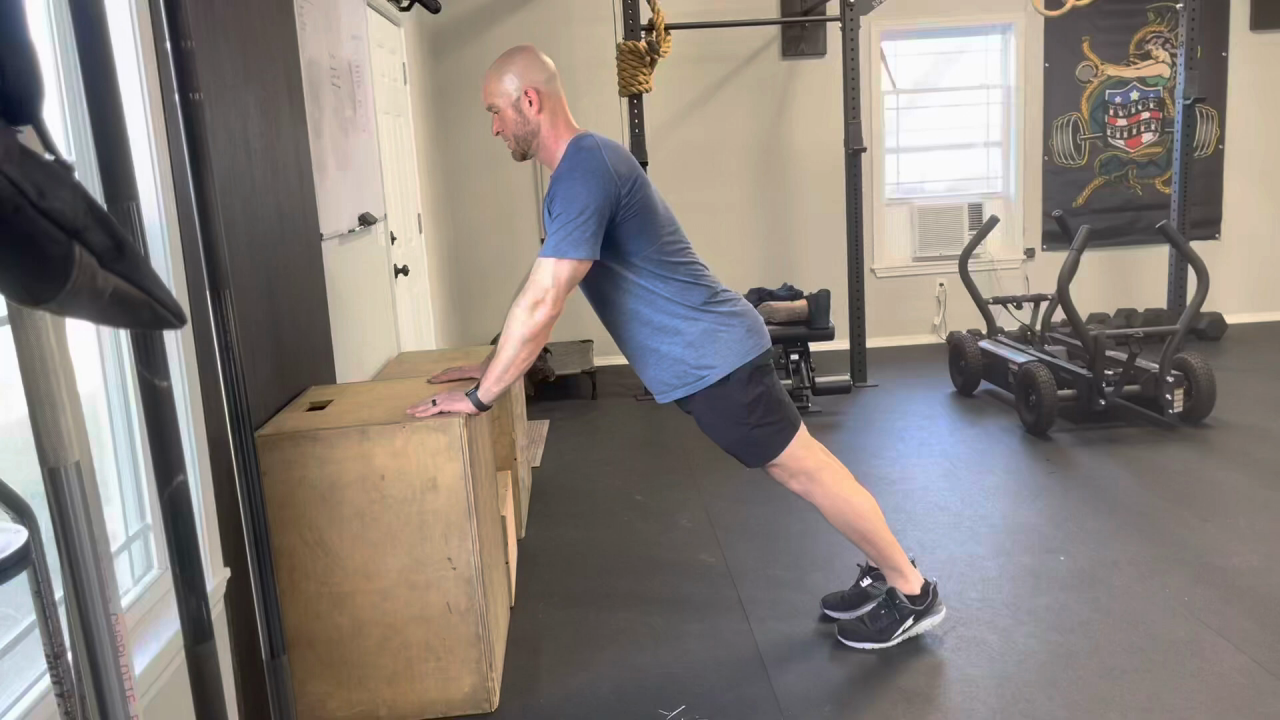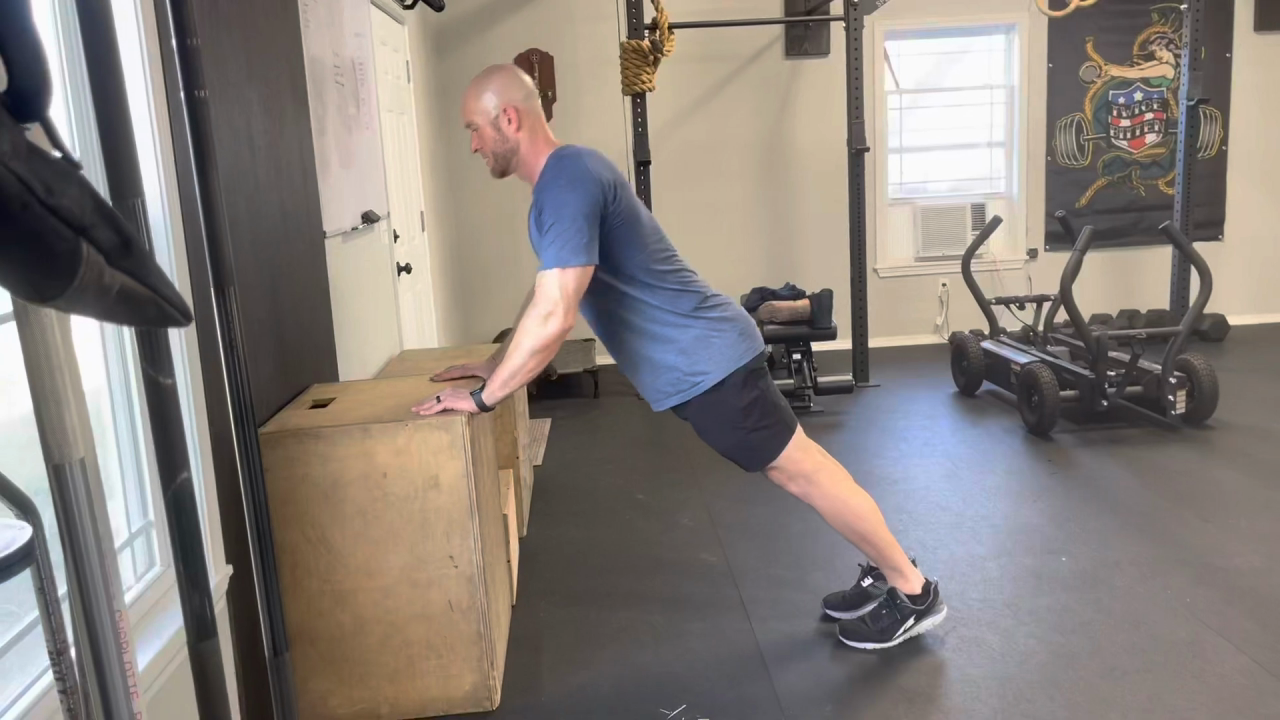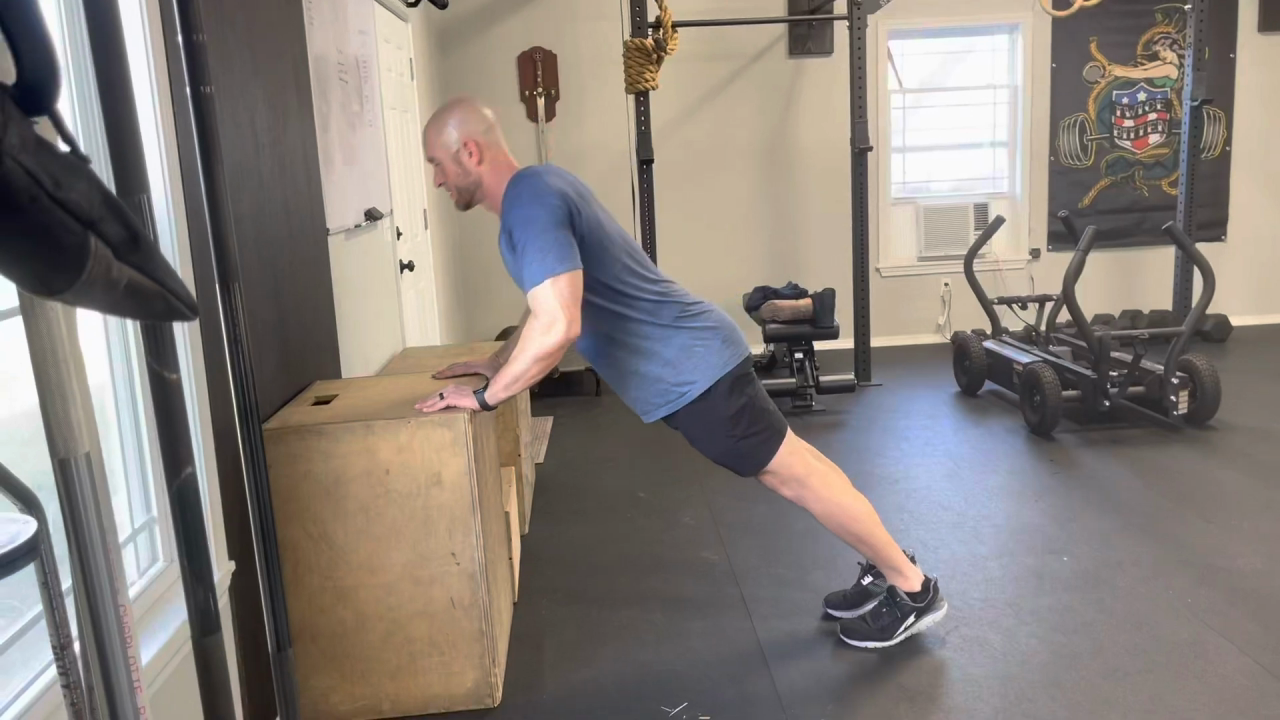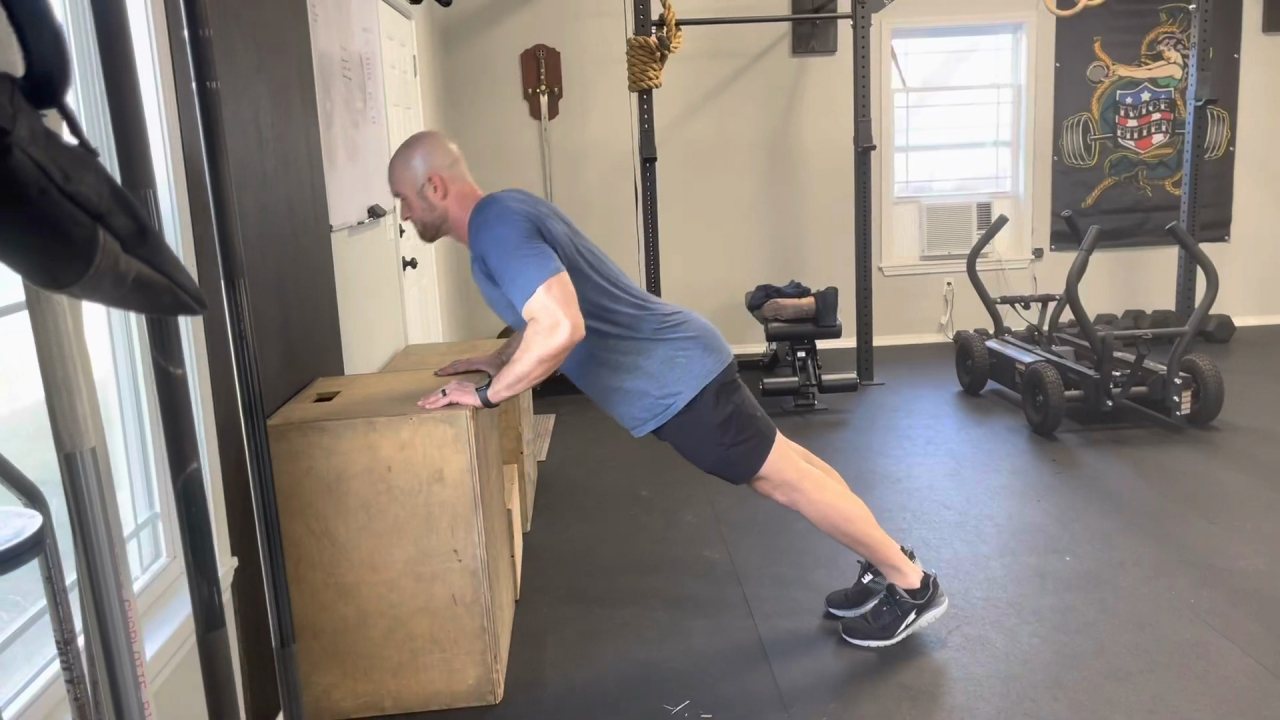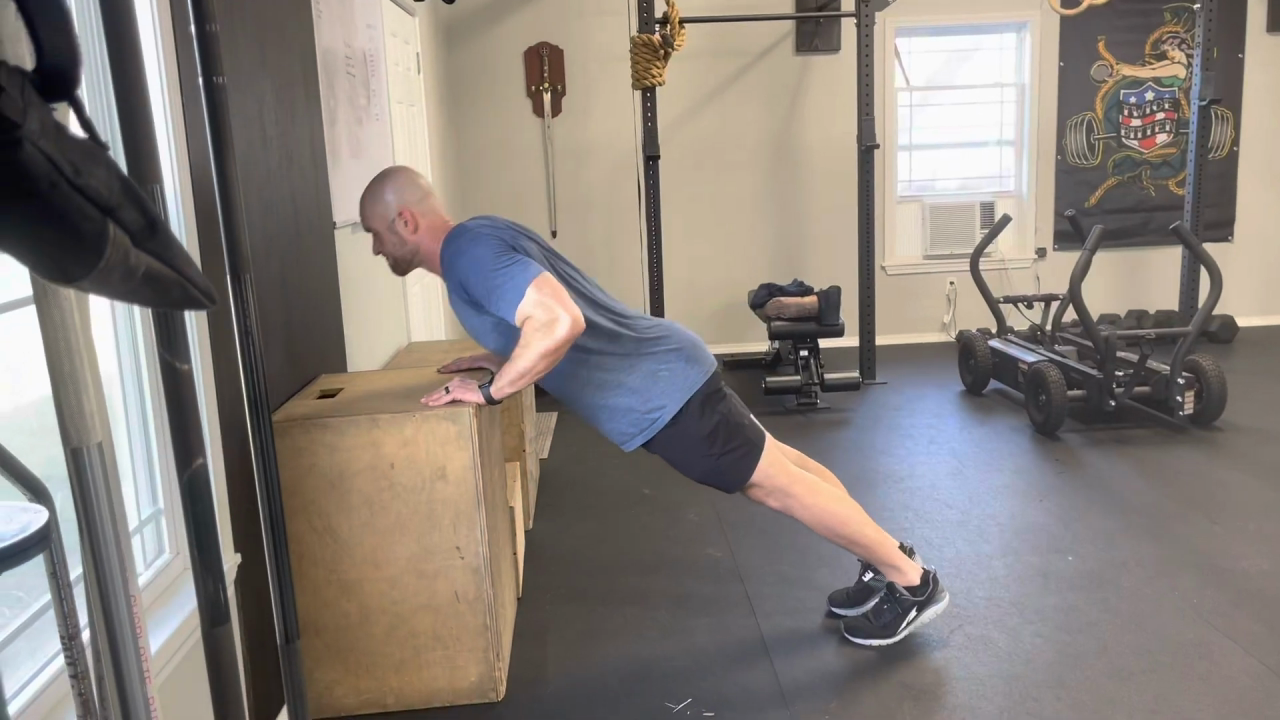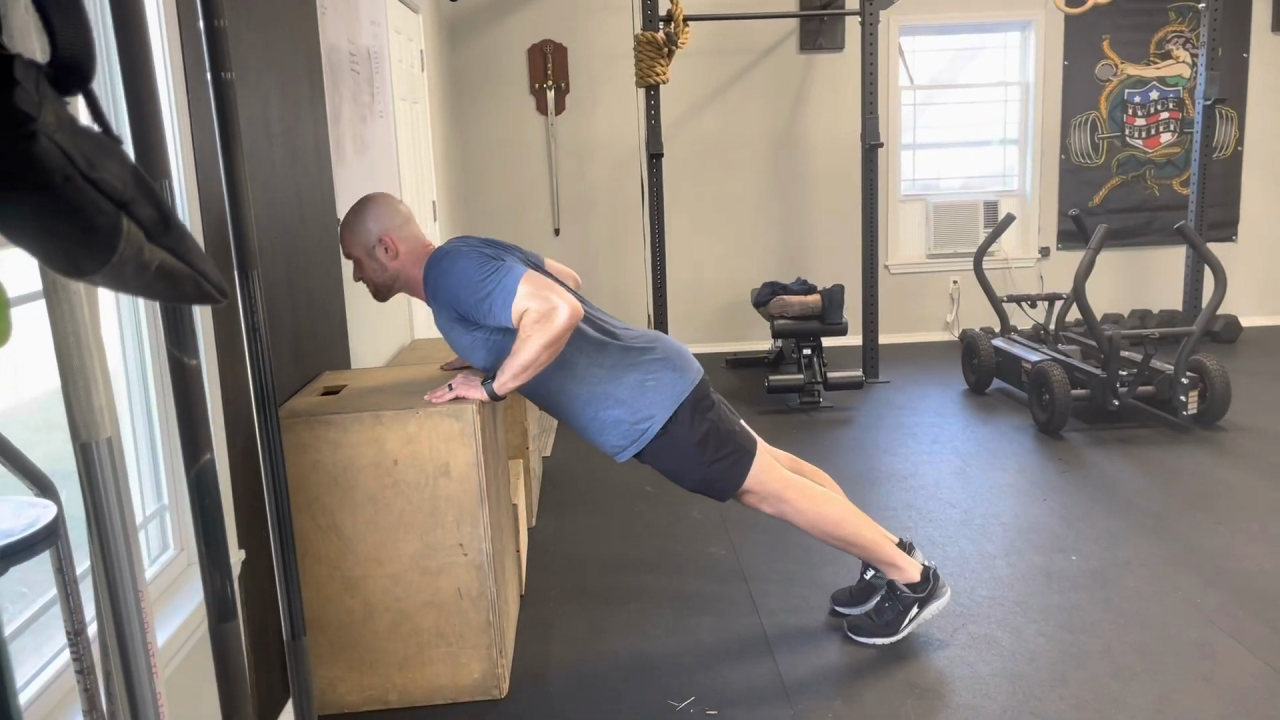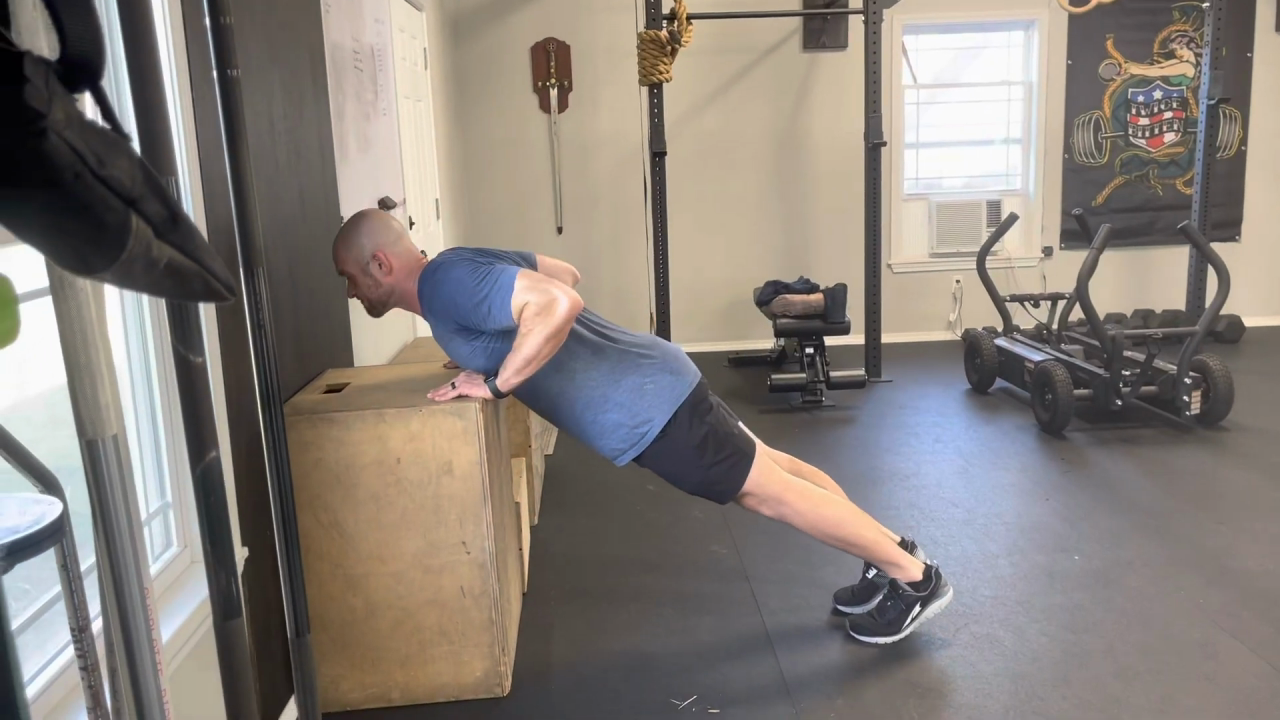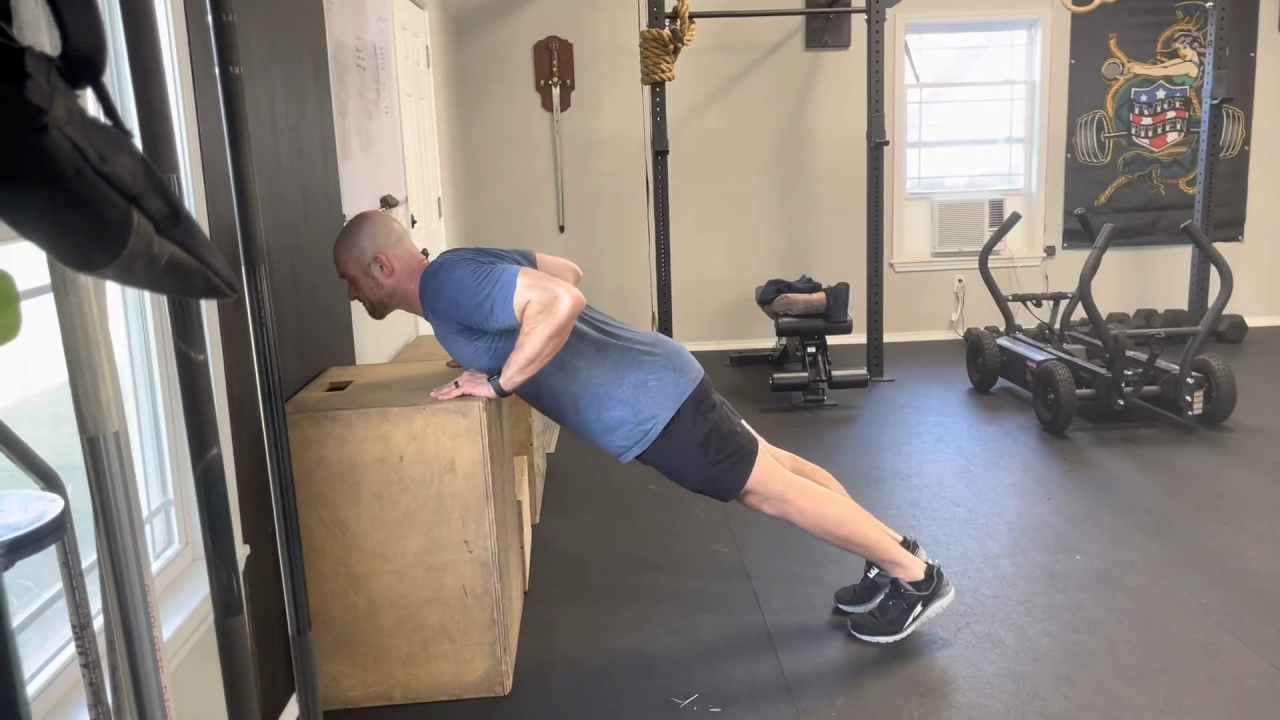
dt=0.2s
person 1, frame 1
left shoulder: (584, 170)
right shoulder: (587, 160)
left elbow: (541, 307)
right elbow: (547, 288)
left wrist: (479, 398)
right wrist: (494, 364)
left hip: (708, 357)
right hip: (709, 346)
left knee: (803, 469)
right knee: (799, 463)
left ankle: (913, 593)
right ankle: (885, 573)
person 1, frame 2
left shoulder: (567, 182)
right shoulder: (568, 170)
left elbow: (553, 320)
right elbow: (556, 292)
left wrist: (482, 398)
right wrist: (495, 362)
left hip: (702, 362)
right hip: (704, 349)
left knee: (800, 471)
right knee: (797, 465)
left ankle: (914, 591)
right ankle: (886, 571)
person 1, frame 3
left shoulder: (531, 203)
right shoulder: (536, 187)
left elbow: (557, 329)
right elbow: (556, 300)
left wrist: (485, 397)
right wrist: (496, 361)
left hip: (689, 370)
right hip: (694, 353)
left knee: (793, 475)
right knee: (792, 465)
left ankle: (913, 589)
right ankle: (885, 572)
person 1, frame 4
left shoulder: (496, 229)
right shoulder: (506, 209)
left elbow: (563, 330)
left wrist: (487, 393)
right wrist: (499, 358)
left hip: (674, 381)
right hip: (681, 358)
left knee: (787, 480)
right knee: (783, 467)
left ankle: (911, 585)
right ankle: (885, 567)
person 1, frame 5
left shoulder: (468, 255)
right shoulder: (480, 236)
left elbow: (562, 323)
left wrist: (490, 390)
right wrist: (497, 353)
left hip: (659, 395)
right hip: (667, 368)
left knee: (778, 483)
right knee: (775, 466)
left ankle: (912, 581)
right ankle: (887, 558)
person 1, frame 6
left shoulder: (451, 275)
right shoulder: (464, 257)
left elbow: (561, 312)
right elbow: (569, 279)
left wrist: (493, 386)
right wrist: (488, 353)
left hip: (649, 405)
right hip: (657, 379)
left knee: (772, 489)
right knee: (768, 468)
left ankle: (912, 578)
right ankle: (889, 555)
person 1, frame 7
left shoulder: (447, 286)
right shoulder: (461, 267)
left elbow: (558, 305)
right elbow: (565, 273)
left wrist: (495, 383)
left hip: (648, 409)
right hip: (655, 384)
left knee: (771, 491)
right knee: (768, 471)
left ankle: (914, 578)
right ankle: (891, 554)
person 1, frame 8
left shoulder: (450, 287)
right shoulder: (464, 268)
left elbow: (561, 301)
right elbow: (568, 271)
left wrist: (499, 382)
left hip: (651, 405)
right hip: (659, 381)
left knee: (774, 489)
right knee: (771, 469)
left ankle: (915, 577)
right ankle: (893, 553)
